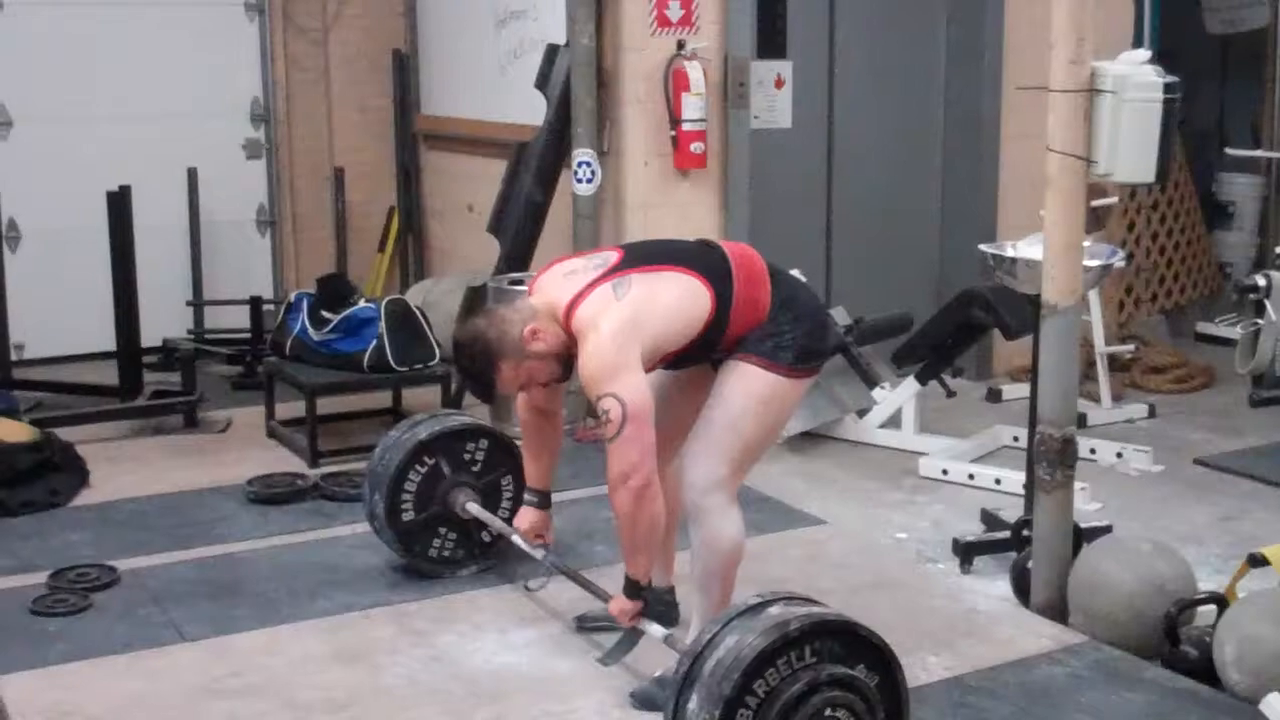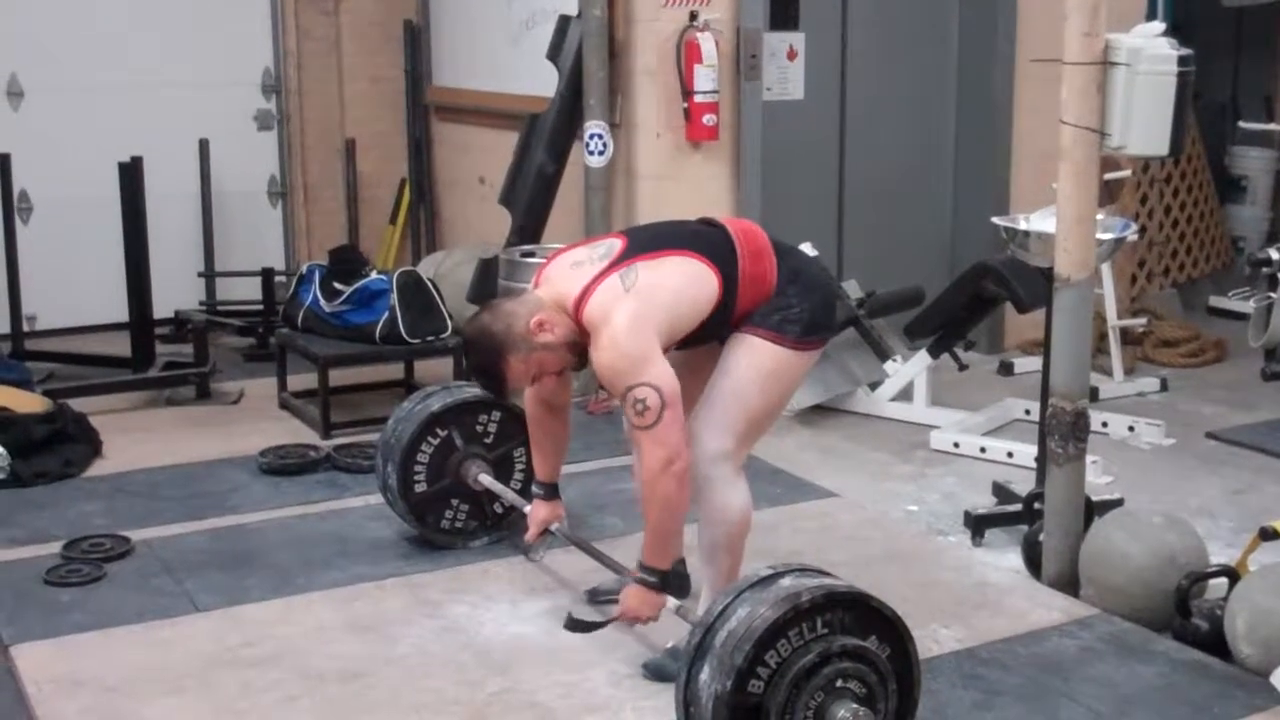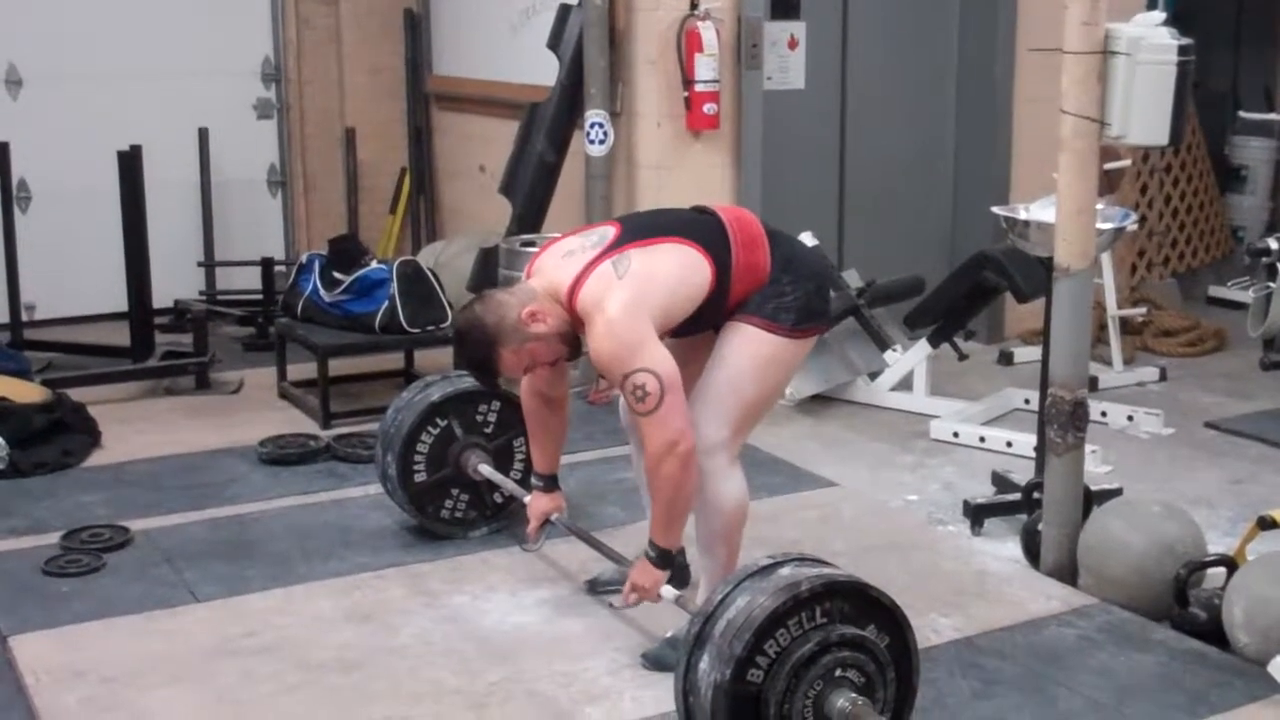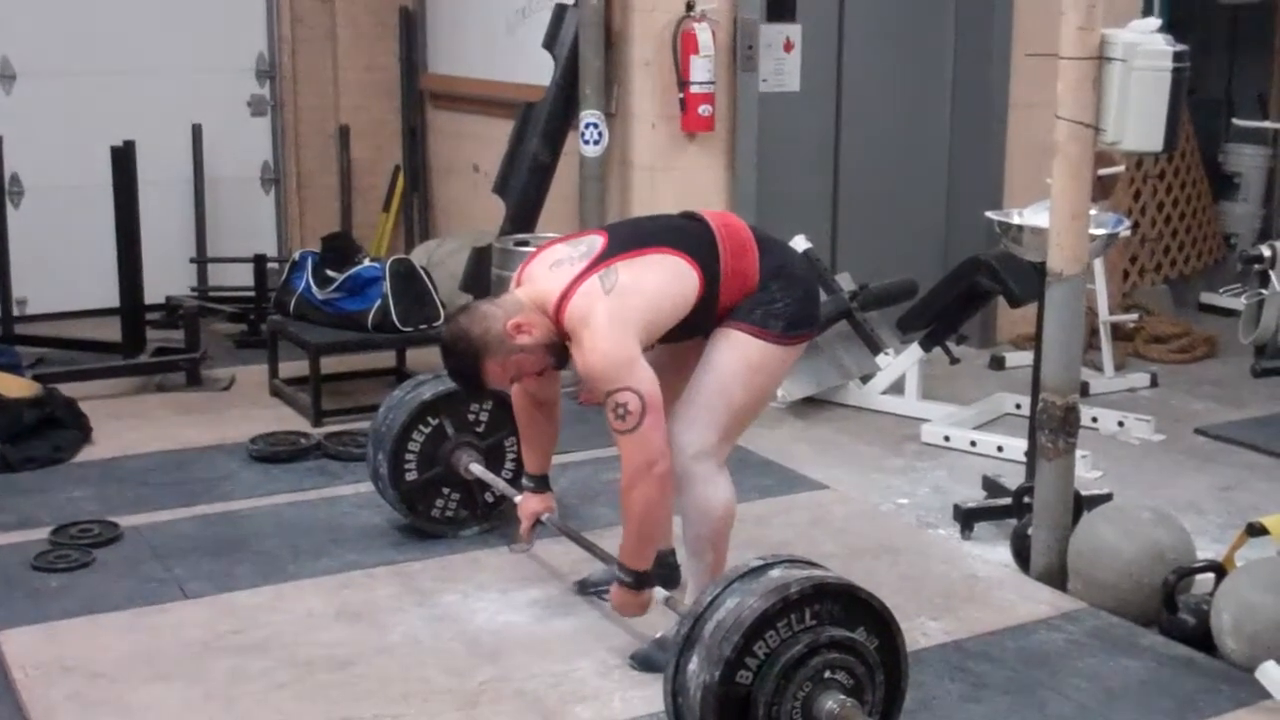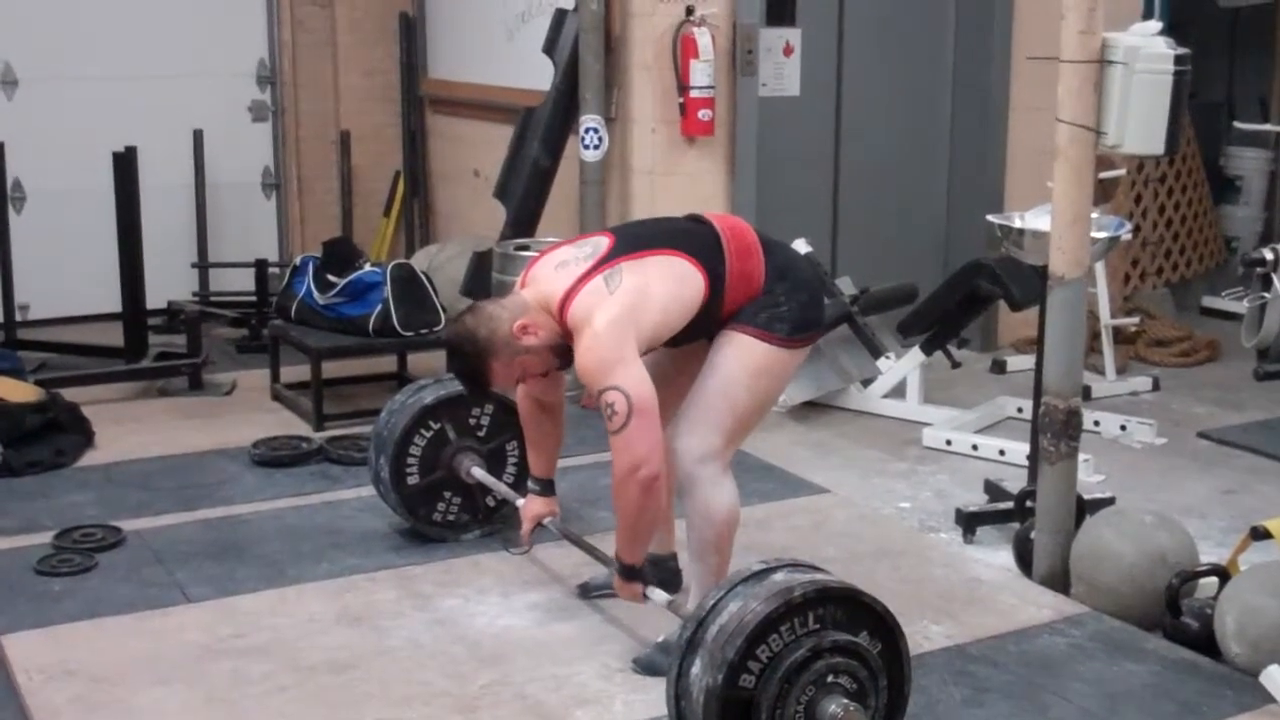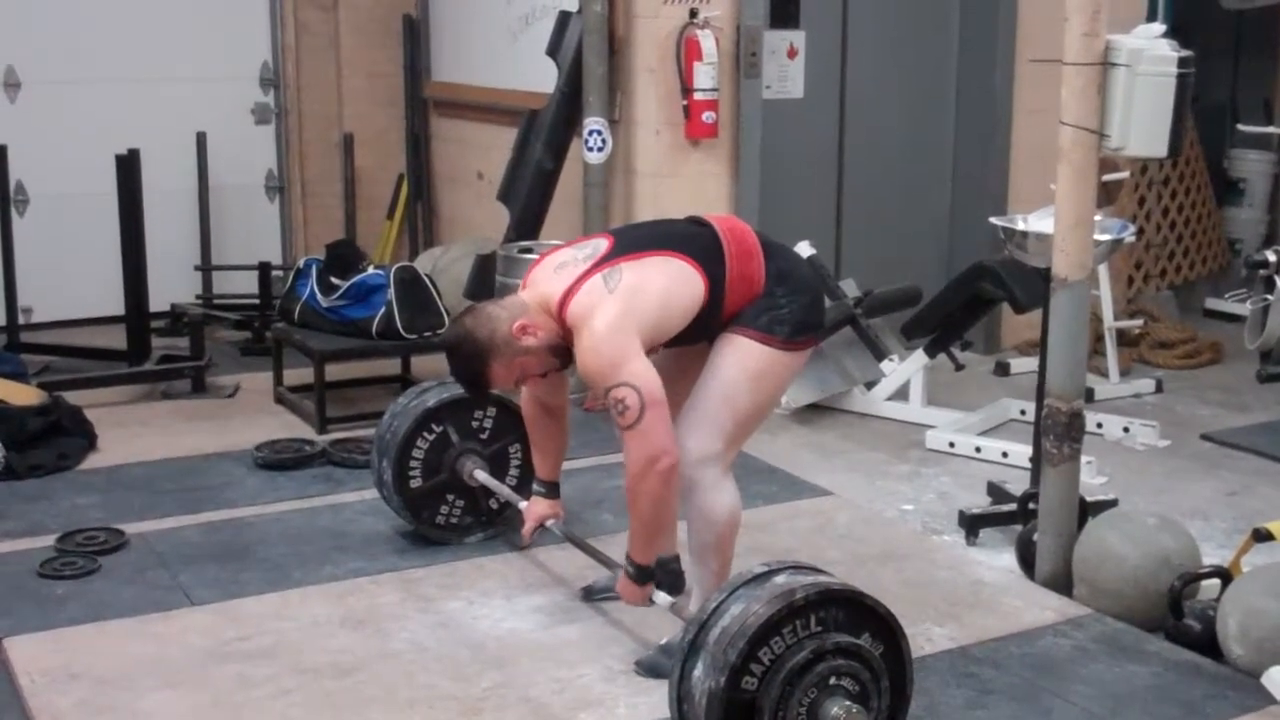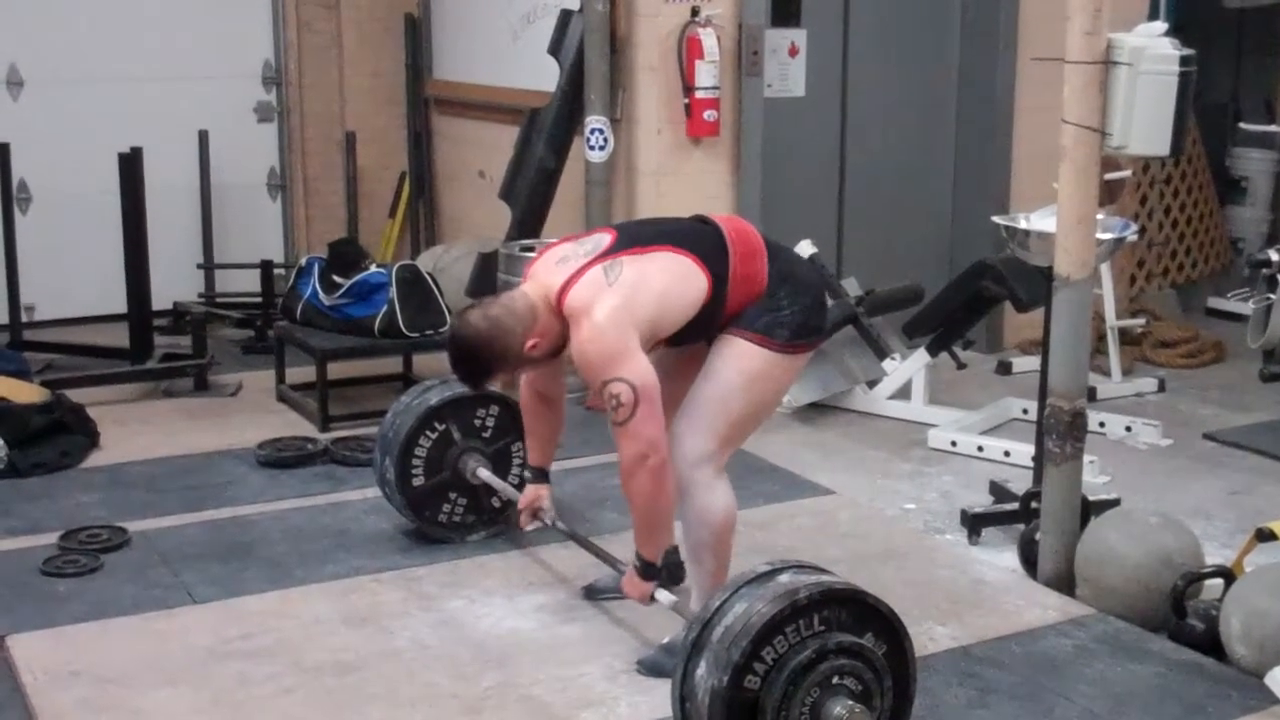
dt=0.7s
person 1, frame 1
left shoulder: (602, 342)
right shoulder: (539, 303)
left elbow: (633, 479)
right elbow: (539, 409)
left wrist: (632, 588)
right wrist: (536, 500)
left hip: (781, 328)
right hip: (720, 318)
left knee: (703, 484)
right knee: (649, 448)
right ankle: (660, 597)
person 1, frame 2
left shoulder: (616, 333)
right shoulder: (543, 295)
left elbow: (671, 461)
right elbow: (546, 401)
left wrist: (650, 581)
right wrist: (545, 492)
left hip: (789, 298)
right hip: (729, 287)
left knee: (711, 455)
right knee: (646, 422)
right ankle: (671, 569)
person 1, frame 3
left shoulder: (611, 321)
right shoulder: (536, 283)
left elbow: (675, 445)
right elbow: (542, 393)
left wrist: (657, 557)
right wrist: (544, 484)
left hip: (783, 286)
right hip: (726, 273)
left knee: (707, 443)
right knee: (643, 411)
right ankle: (672, 562)
person 1, frame 4
left shoulder: (599, 334)
right shoulder: (523, 290)
left elbow: (651, 466)
right elbow: (535, 396)
left wrist: (632, 580)
right wrist: (536, 484)
left hip: (772, 293)
right hip: (715, 279)
left knee: (693, 449)
right knee: (632, 418)
right ankle: (659, 560)
person 1, frame 5
left shoulder: (598, 335)
right shoulder: (529, 292)
left elbow: (640, 469)
right elbow: (540, 400)
left wrist: (627, 569)
right wrist: (541, 487)
left hip: (777, 295)
right hip: (719, 276)
left knee: (696, 453)
right knee: (639, 422)
right ankle: (659, 563)
person 1, frame 6
left shoulder: (599, 332)
right shoulder: (532, 295)
left elbow: (655, 461)
right elbow: (544, 401)
left wrist: (636, 570)
right wrist: (545, 489)
left hip: (777, 298)
right hip: (720, 285)
left knee: (700, 458)
right knee: (638, 420)
right ankle: (664, 565)
person 1, frame 7
left shoulder: (596, 328)
right shoulder: (535, 287)
left elbow: (646, 457)
right elbow: (540, 390)
left wrist: (645, 566)
right wrist: (537, 476)
left hip: (780, 302)
right hip: (722, 286)
left knee: (692, 457)
right knee: (641, 421)
right ankle: (666, 561)
